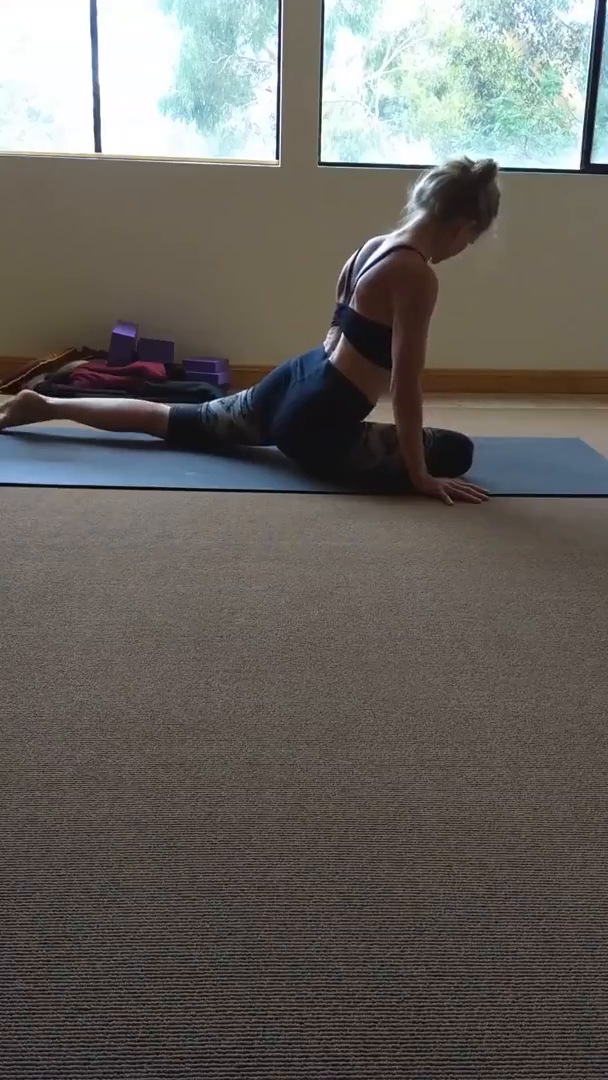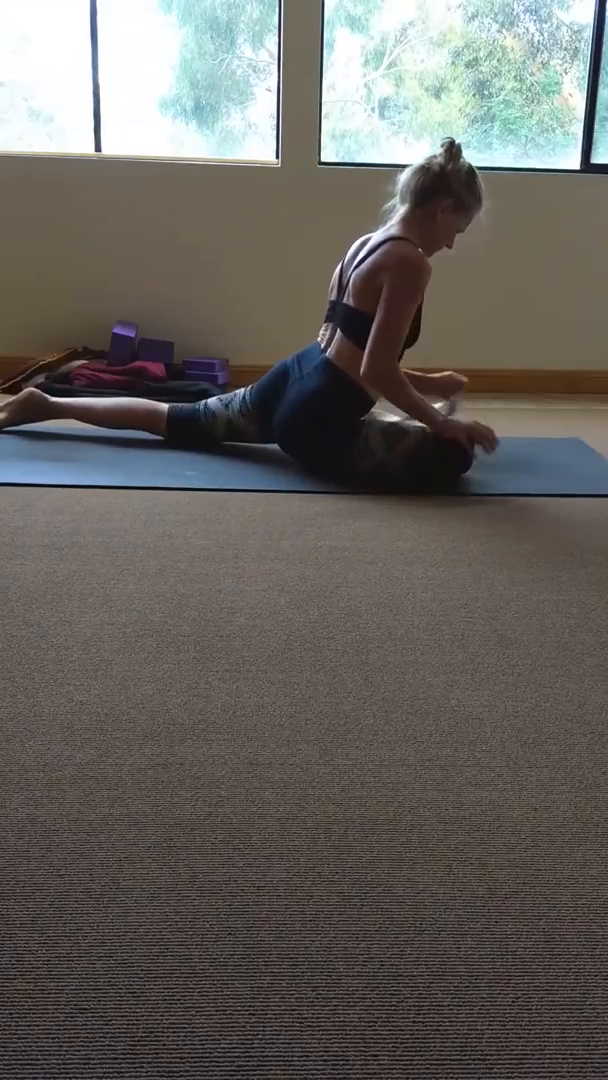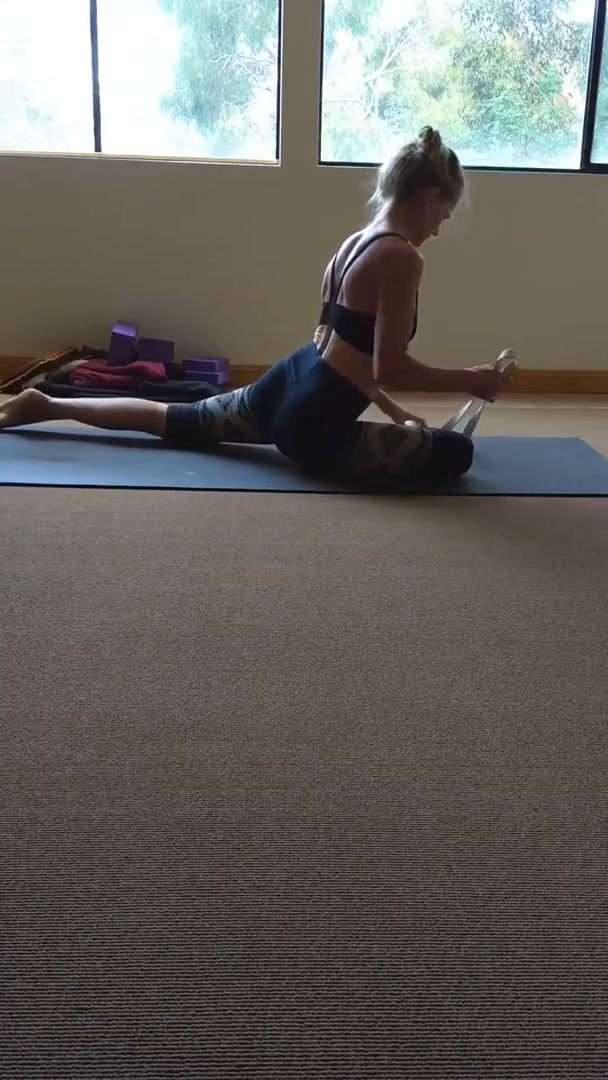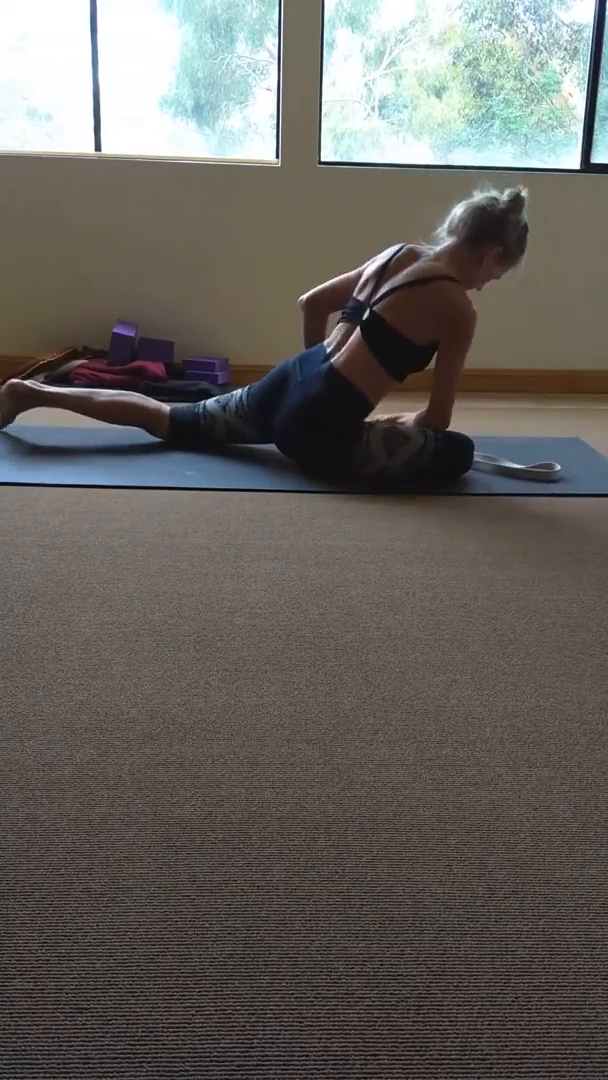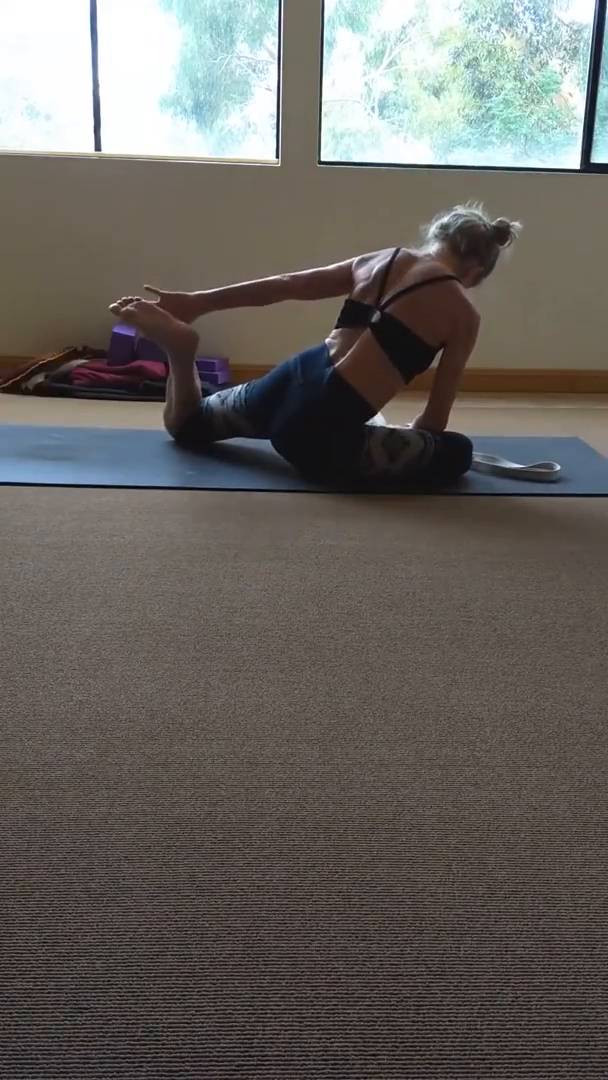
dt=1s
person 1, frame 1
left shoulder: (374, 246)
right shoulder: (417, 277)
right elbow: (405, 385)
right wrist: (420, 476)
left hip: (293, 382)
right hip: (317, 427)
left knee: (172, 422)
left ankle: (46, 404)
person 1, frame 2
left shoulder: (365, 244)
right shoulder: (409, 264)
right elbow: (378, 371)
left wrist: (423, 385)
right wrist: (446, 425)
left hip: (291, 381)
right hip: (317, 425)
left knee: (176, 420)
left ankle: (48, 404)
person 1, frame 3
left shoulder: (354, 242)
right shoulder: (401, 259)
right elbow: (389, 367)
left wrist: (391, 410)
right wrist: (470, 380)
left hip: (286, 383)
right hip: (314, 425)
left knee: (172, 420)
left ankle: (47, 404)
person 1, frame 4
left shoulder: (395, 255)
right shoulder: (456, 309)
left elbow: (311, 302)
right elbow: (437, 421)
right wrist: (401, 423)
left hip: (287, 382)
right hip: (318, 429)
left knee: (170, 419)
person 1, frame 5
left shoulder: (377, 260)
right shoulder: (463, 316)
left elbow: (287, 285)
right elbow: (435, 421)
left wrist: (200, 302)
right wrist: (407, 438)
left hip: (290, 383)
right hip: (322, 433)
right knee: (457, 453)
left ankle: (178, 347)
